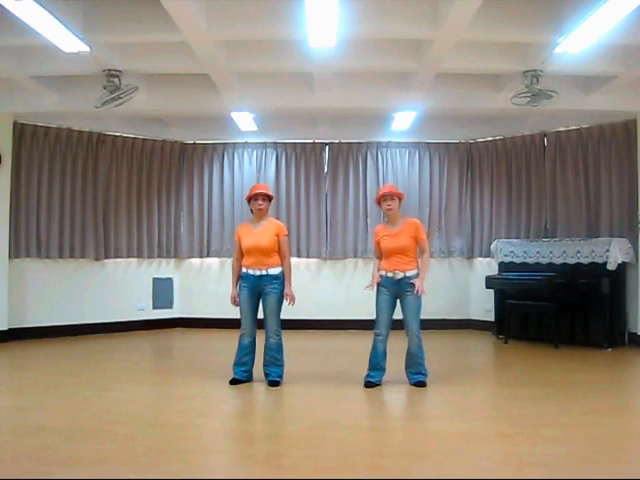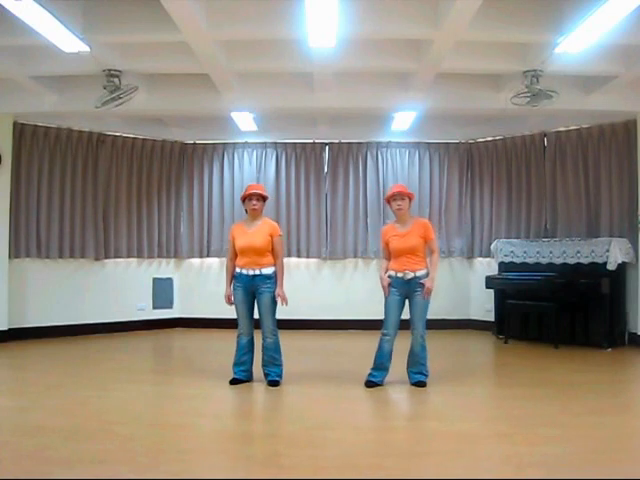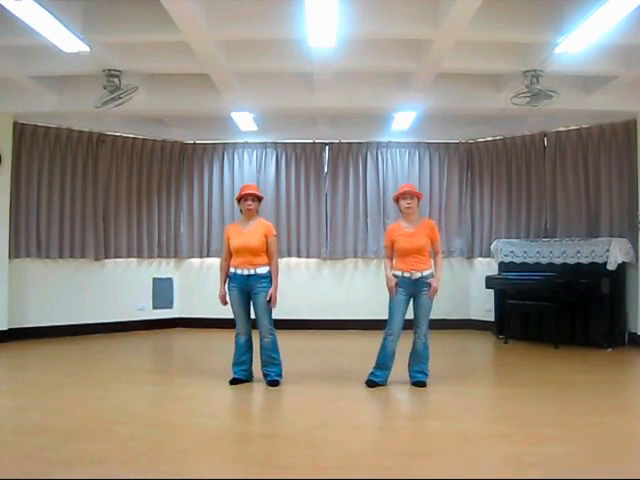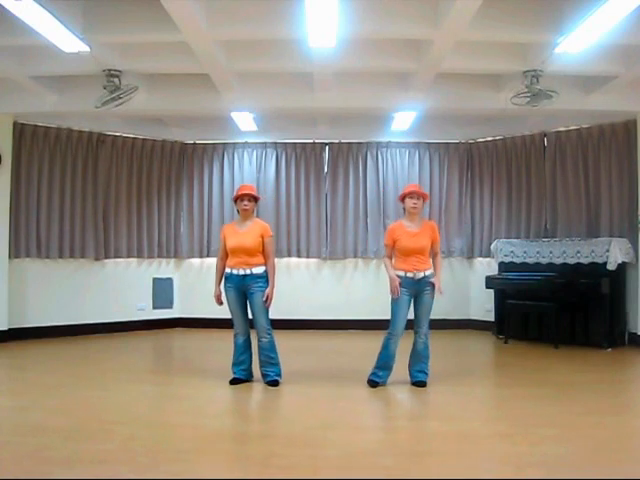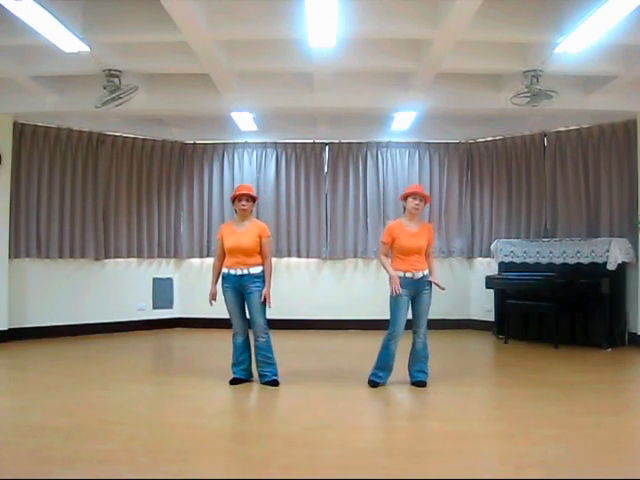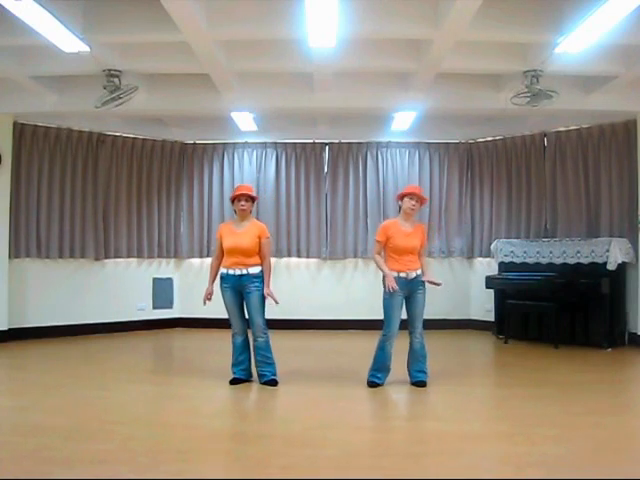
dt=0.2s
person 1, frame 1
left shoulder: (414, 225)
right shoulder: (378, 230)
left elbow: (425, 252)
left wrist: (421, 278)
right wrist: (375, 274)
left hip: (409, 281)
right hip: (386, 283)
left knee: (413, 331)
right knee: (381, 331)
left ankle: (417, 374)
right ankle: (374, 375)
person 1, frame 2
left shoulder: (423, 225)
right shoulder: (387, 231)
left elbow: (434, 252)
left wrist: (431, 277)
right wrist: (383, 274)
left hip: (418, 281)
right hip: (395, 282)
left knee: (418, 331)
right knee: (388, 331)
left ankle: (418, 374)
right ankle: (377, 375)
person 1, frame 3
left shoulder: (429, 225)
right shoulder: (392, 230)
left elbow: (437, 253)
right elbow: (388, 257)
left wrist: (437, 277)
right wrist: (388, 274)
left hip: (424, 281)
right hip: (401, 282)
left knee: (421, 331)
right knee: (393, 330)
left ankle: (419, 374)
right ankle: (379, 375)
person 1, frame 4
left shoulder: (431, 227)
right shoulder: (394, 228)
left elbow: (436, 255)
right elbow: (387, 257)
left wrist: (437, 277)
right wrist: (391, 275)
left hip: (425, 281)
right hip: (403, 282)
left knee: (422, 331)
right knee: (396, 330)
left ankle: (419, 374)
right ankle: (380, 374)
person 1, frame 5
left shoulder: (428, 228)
right shoulder: (393, 227)
right elbow: (383, 255)
left wrist: (433, 275)
right wrist: (392, 274)
left hip: (423, 282)
right hip: (402, 282)
left knee: (420, 331)
right knee: (396, 330)
left ankle: (418, 374)
right ankle: (379, 374)
person 1, frame 6
left shoulder: (421, 229)
right shoulder: (387, 226)
right elbow: (376, 254)
left wrist: (425, 274)
right wrist: (387, 273)
left hip: (416, 282)
right hip: (395, 282)
left knee: (416, 331)
right knee: (390, 331)
left ankle: (418, 374)
right ankle: (377, 375)
person 2, frame 1
left shoulder: (277, 227)
right shoulder: (241, 229)
left elbow: (285, 258)
right elbow: (237, 260)
left wrist: (288, 285)
right wrist: (234, 287)
left hip: (272, 279)
right hip: (248, 280)
left knee: (272, 330)
right knee: (246, 329)
left ankle: (274, 374)
right ankle: (242, 372)
person 2, frame 2
left shoulder: (272, 227)
right shoulder: (236, 229)
left elbow: (278, 259)
right elbow: (231, 259)
left wrist: (279, 286)
right wrist: (228, 286)
left hip: (265, 279)
right hip: (241, 280)
left knee: (269, 329)
right knee: (244, 329)
left ankle: (273, 373)
right ankle: (242, 372)
person 2, frame 3
left shoulder: (267, 227)
right shoulder: (231, 229)
left elbow: (273, 259)
right elbow: (225, 259)
left wrist: (274, 286)
right wrist: (222, 286)
left hip: (260, 279)
right hip: (236, 280)
left knee: (266, 329)
right knee: (241, 329)
left ankle: (272, 373)
right ankle: (241, 372)
person 2, frame 4
left shoulder: (263, 228)
right shoulder: (227, 229)
left elbow: (270, 259)
right elbow: (222, 259)
left wrist: (271, 286)
right wrist: (217, 285)
left hip: (256, 279)
right hip: (233, 280)
left knee: (263, 328)
right knee: (239, 329)
left ankle: (271, 373)
right ankle: (241, 372)
person 2, frame 5
left shoulder: (261, 228)
right shoulder: (224, 229)
left elbow: (267, 259)
right elbow: (219, 258)
left wrist: (267, 286)
right wrist: (213, 285)
left hip: (254, 279)
right hip: (230, 280)
left knee: (260, 328)
right knee: (238, 329)
left ankle: (268, 373)
right ankle: (241, 372)
person 2, frame 6
left shoulder: (260, 228)
right shoulder: (223, 228)
left elbow: (266, 260)
right elbow: (217, 258)
left wrist: (267, 286)
right wrist: (210, 284)
left hip: (253, 279)
right hip: (229, 280)
left knee: (259, 328)
right knee: (237, 329)
left ankle: (267, 373)
right ankle: (241, 372)
